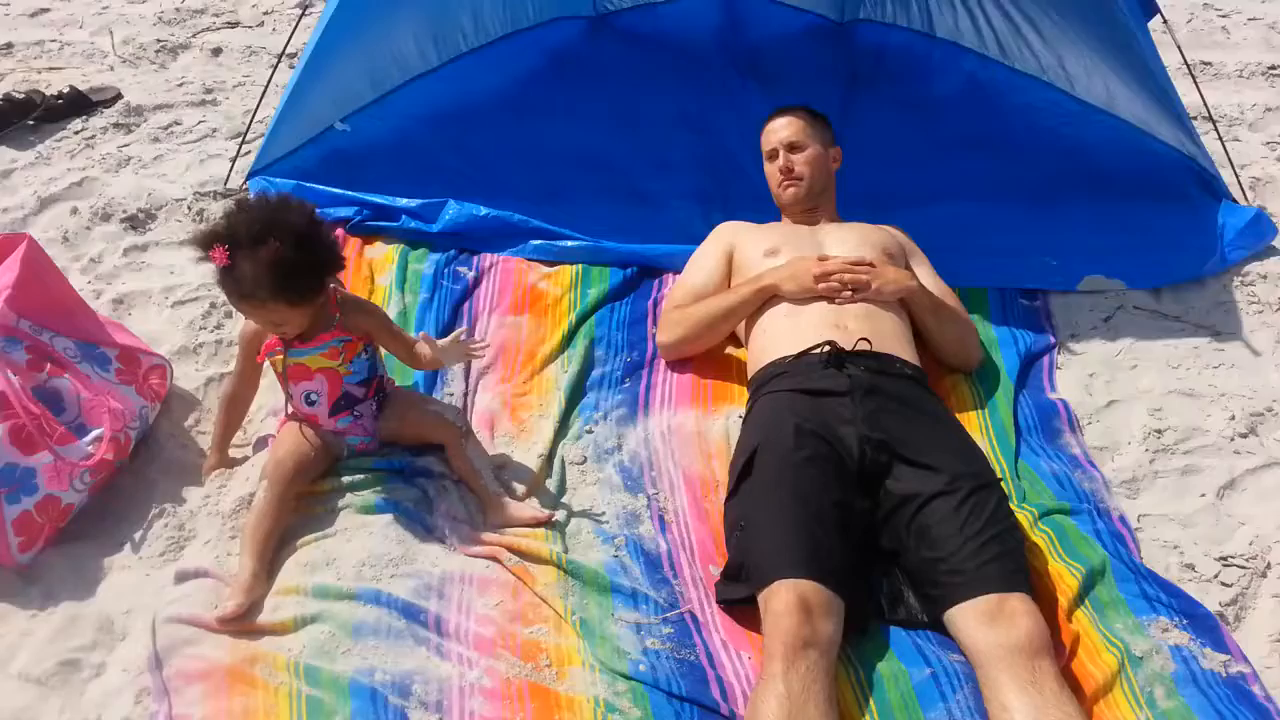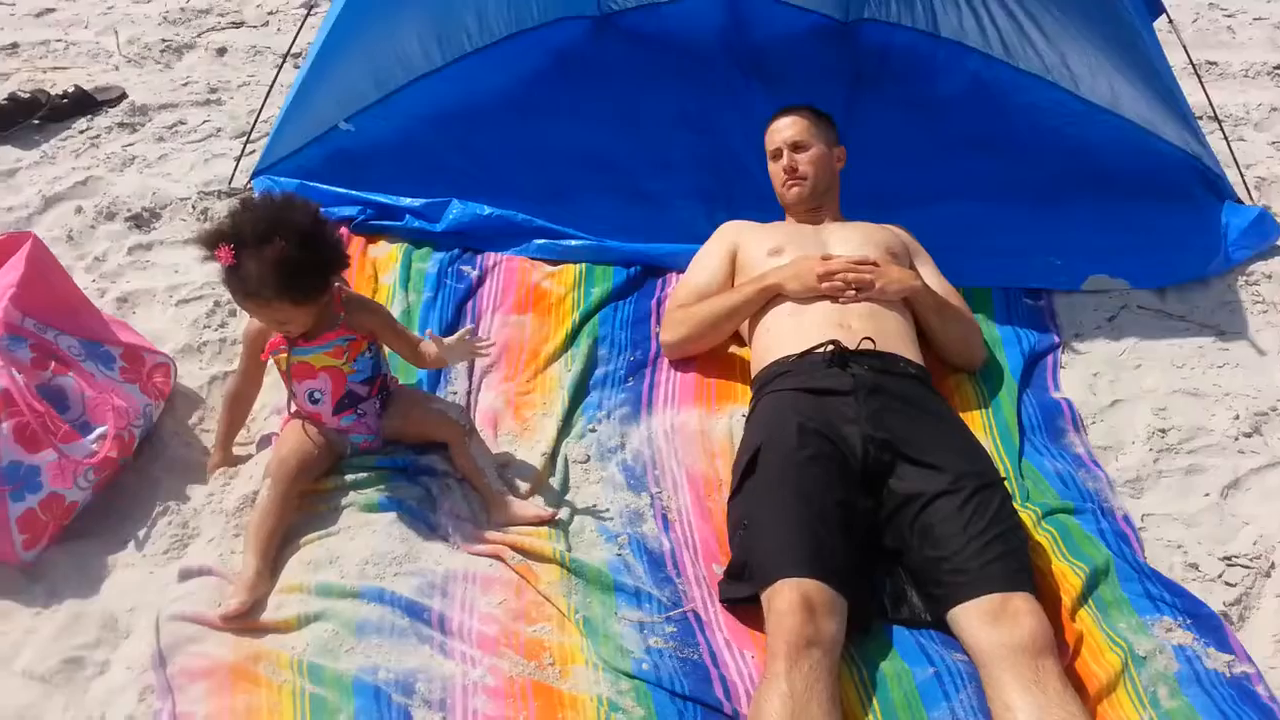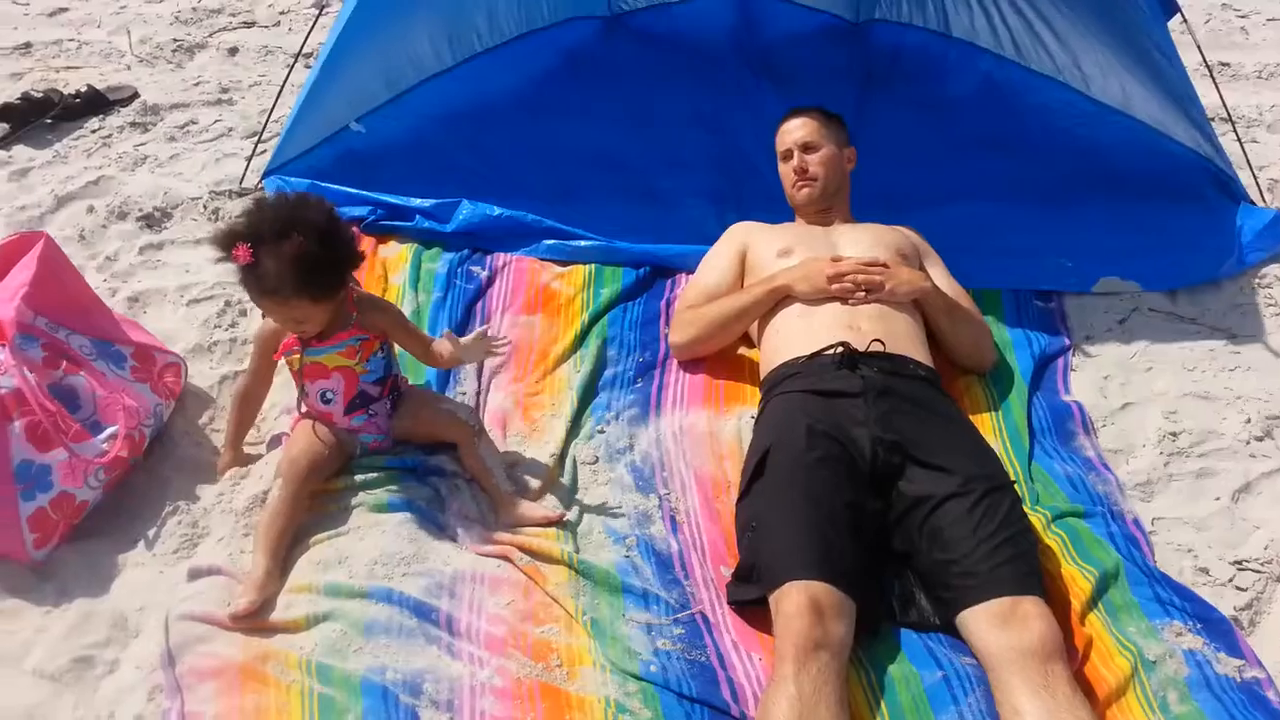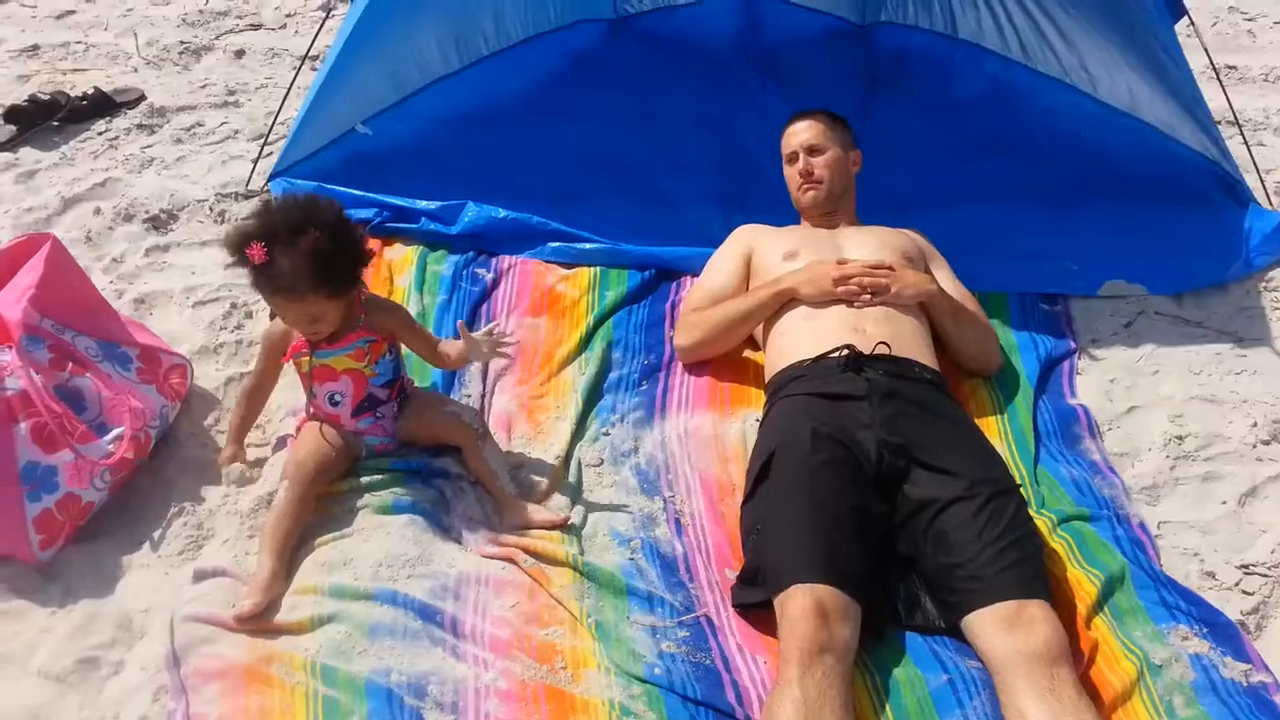
dt=0.1s
person 1, frame 1
left shoulder: (889, 238)
right shoulder: (736, 236)
left elbow: (967, 351)
right elbow: (670, 334)
left wrist: (908, 287)
right wrist: (772, 283)
left hip: (907, 404)
right hip: (794, 403)
left knee: (1016, 633)
right knee: (797, 627)
person 1, frame 2
left shoulder: (893, 237)
right shoulder: (740, 235)
left elbow: (971, 351)
right elbow: (674, 333)
left wrist: (912, 287)
right wrist: (776, 282)
left hip: (911, 404)
right hip: (797, 402)
left knee: (1020, 633)
right knee: (800, 626)
person 1, frame 3
left shoulder: (904, 239)
right shoulder: (750, 236)
left elbow: (981, 352)
right elbow: (682, 334)
left wrist: (921, 288)
right wrist: (785, 284)
left hip: (920, 406)
right hip: (807, 404)
left knee: (1028, 635)
right knee: (807, 629)
person 1, frame 4
left shoulder: (910, 242)
right shoulder: (755, 239)
left elbow: (987, 356)
right elbow: (688, 337)
left wrist: (927, 292)
right wrist: (791, 286)
left hip: (926, 410)
right hip: (812, 407)
left knee: (1034, 640)
right knee: (813, 632)
person 2, frame 1
left shoulder: (355, 313)
right shoulder: (256, 333)
left elbow: (410, 351)
right elbow: (238, 391)
left wrist: (440, 354)
right wrist: (219, 449)
left hip: (379, 409)
right hip: (313, 428)
left knee: (451, 426)
right knee: (276, 478)
left ankle: (494, 502)
right ankle: (251, 574)
person 2, frame 2
left shoulder: (359, 312)
right shoulder: (260, 331)
left elbow: (414, 350)
right elbow: (242, 389)
left wrist: (445, 352)
right wrist: (222, 447)
left hip: (382, 408)
right hip: (317, 426)
left knee: (454, 424)
right knee: (279, 476)
left ankle: (497, 500)
right ankle: (254, 572)
person 2, frame 3
left shoulder: (371, 312)
right shoulder: (273, 332)
left elbow: (428, 350)
right elbow: (252, 388)
left wrist: (458, 352)
right wrist: (233, 447)
left hip: (392, 407)
right hip: (326, 426)
left knee: (464, 425)
right knee: (290, 476)
left ankle: (506, 500)
right ankle: (264, 571)
person 2, frame 4
left shoulder: (380, 314)
right shoulder: (282, 333)
left elbow: (435, 351)
right elbow: (258, 386)
left wrist: (467, 350)
right wrist: (234, 443)
left hip: (398, 410)
right hip: (333, 428)
left knee: (468, 428)
right knee: (296, 477)
left ankle: (511, 503)
right ankle: (269, 572)
